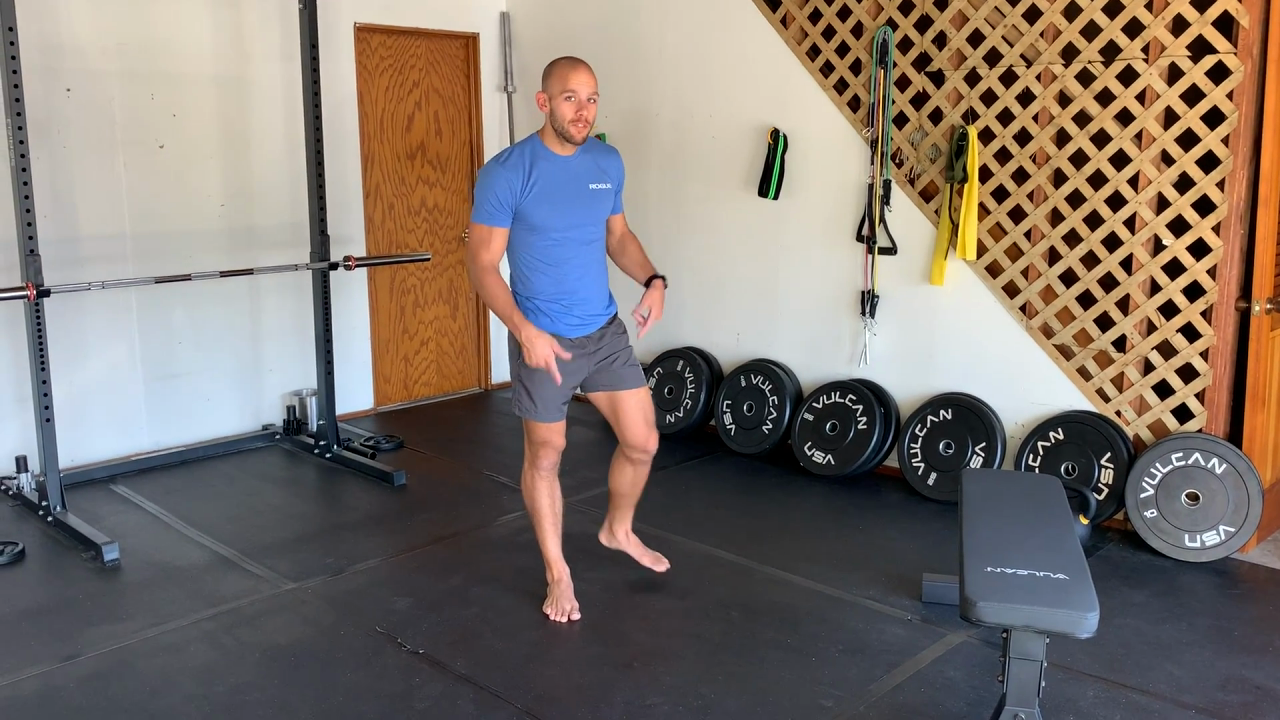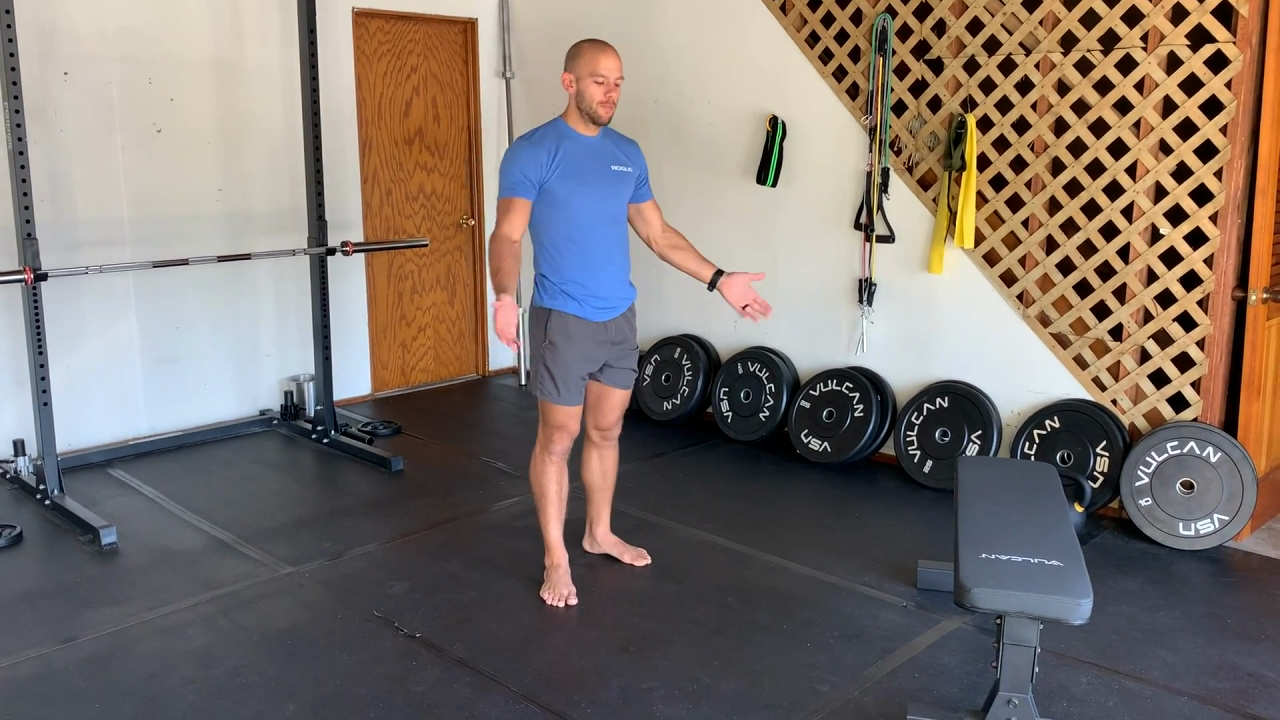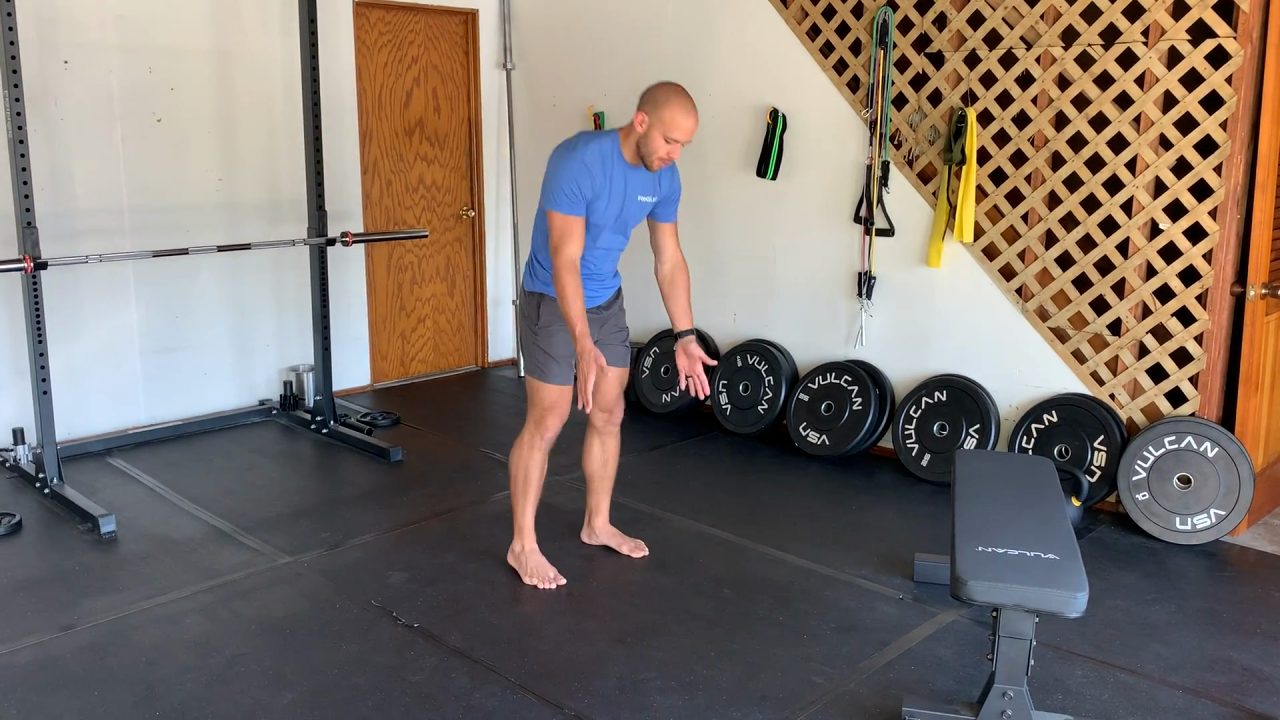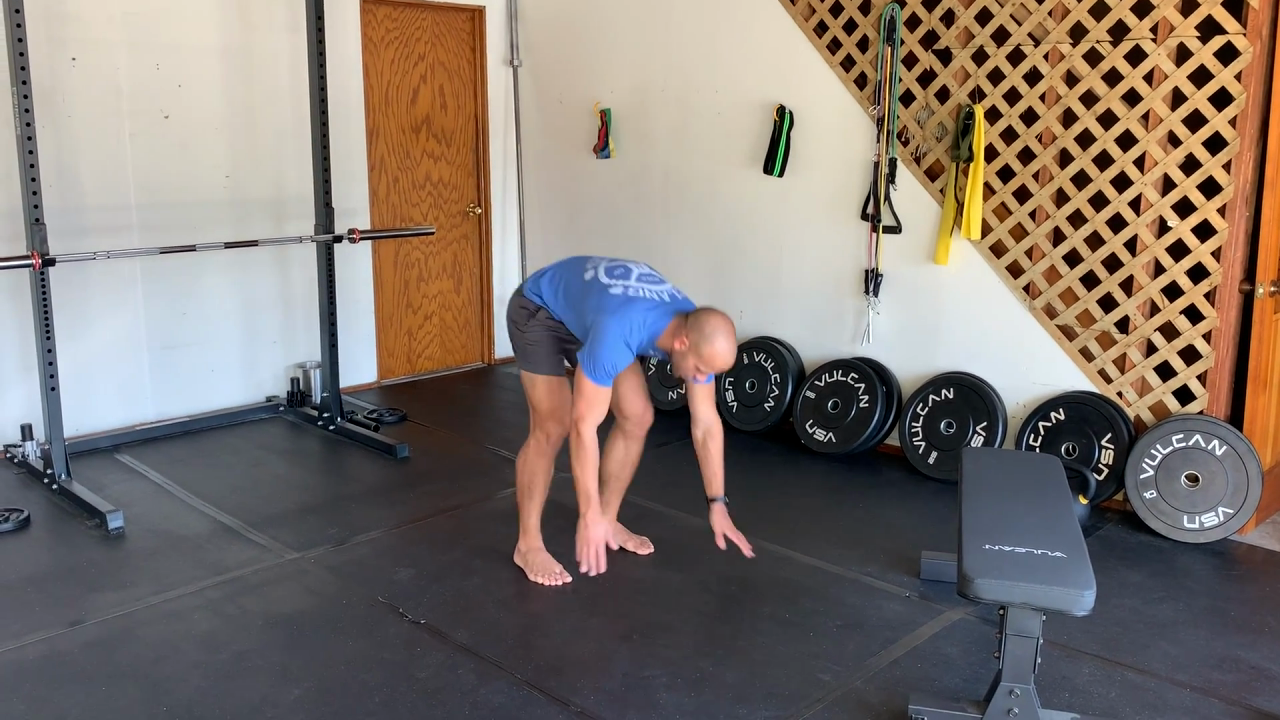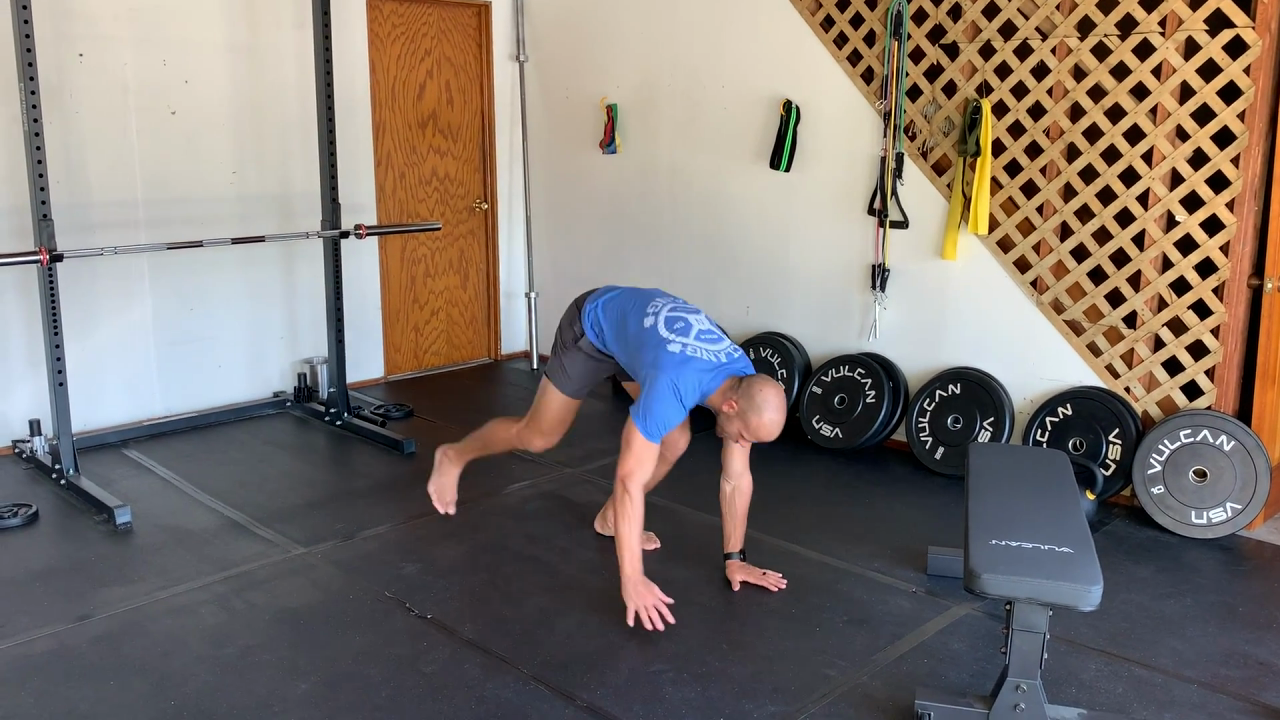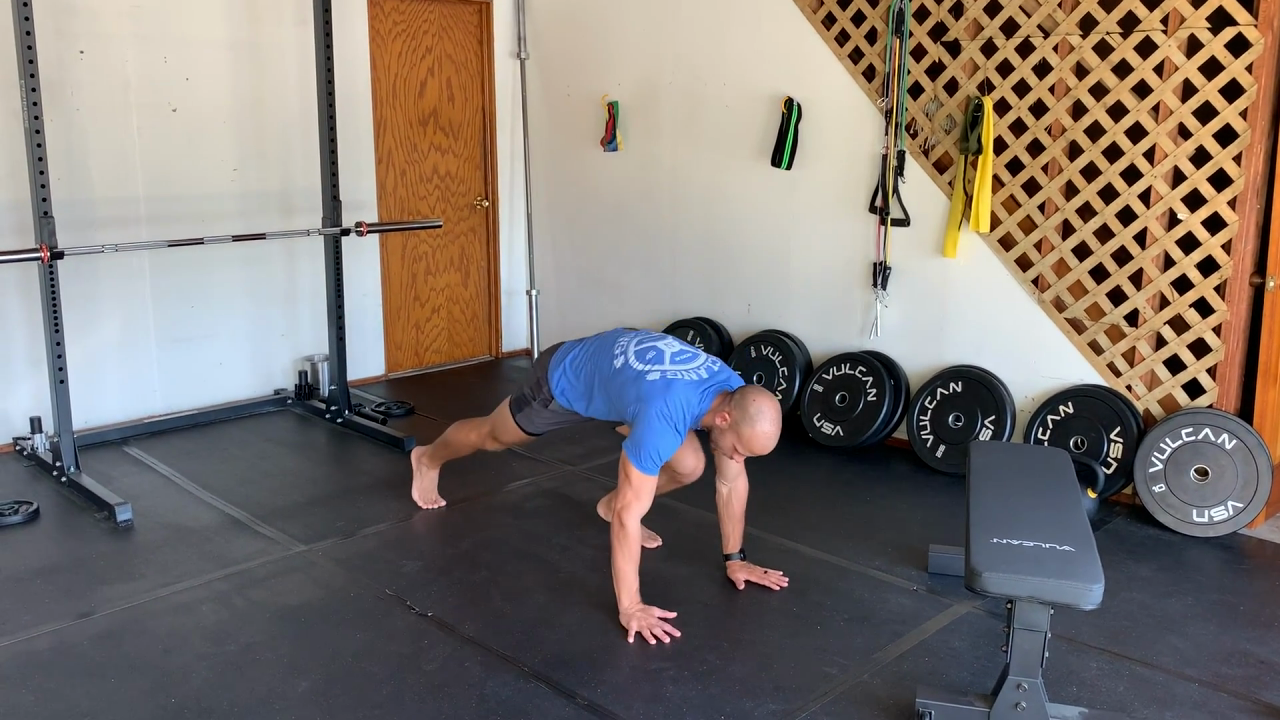
dt=0.5s
person 1, frame 1
left shoulder: (608, 162)
right shoulder: (506, 172)
right elbow: (483, 262)
left wrist: (649, 279)
right wrist: (523, 330)
left hip: (606, 330)
right hip: (543, 338)
left knee: (642, 441)
right knee: (545, 456)
left ankle: (618, 529)
right ankle: (558, 573)
person 1, frame 2
left shoulder: (628, 153)
right shoulder: (532, 152)
left elbow: (657, 233)
right elbow: (508, 235)
left wrist: (719, 279)
right wrist: (505, 296)
left hip: (620, 318)
right hip: (564, 320)
left knee: (606, 433)
right knee: (558, 439)
left ankle: (600, 533)
right ankle: (556, 558)
person 1, frame 3
left shoulder: (664, 176)
right shoulder: (578, 161)
left elbow: (670, 260)
right elbow: (565, 259)
left wrist: (685, 337)
right wrist: (583, 346)
left hip: (606, 299)
right hip: (550, 298)
left knee: (609, 414)
right knee: (546, 422)
left ankle: (597, 524)
right ankle: (522, 543)
person 1, frame 4
left shoulder: (694, 328)
right shoulder: (617, 334)
left elbow: (706, 424)
right elbow: (584, 426)
left wrist: (717, 504)
right wrist: (589, 514)
left hip: (586, 310)
right hip: (539, 308)
left knee: (638, 416)
right knee: (554, 425)
left ankle: (609, 521)
right ankle: (528, 544)
person 1, frame 5
left shoulder: (745, 383)
right shoulder: (674, 387)
left elbow: (736, 478)
right elbow: (631, 481)
left wrist: (734, 558)
right wrist: (632, 578)
left hip: (642, 323)
right hip: (595, 323)
left knee: (674, 444)
right knee: (539, 435)
left ankle: (612, 516)
right ankle: (454, 457)
person 1, frame 6
left shoulder: (734, 394)
right shoulder: (663, 417)
left elbow: (731, 481)
right elbow: (630, 514)
left wrist: (734, 558)
right wrist: (630, 607)
left hip: (613, 363)
right hip: (563, 380)
left knee: (690, 465)
right knee: (495, 435)
left ankle: (614, 503)
right ankle: (428, 459)
